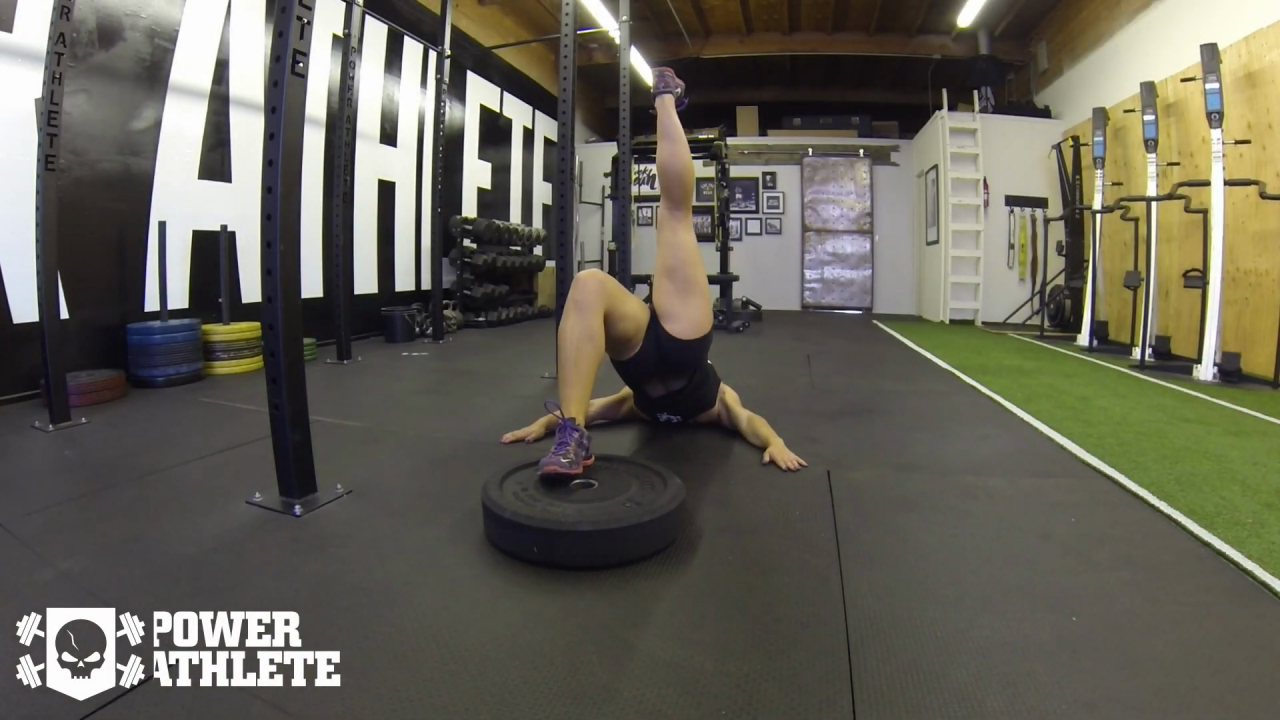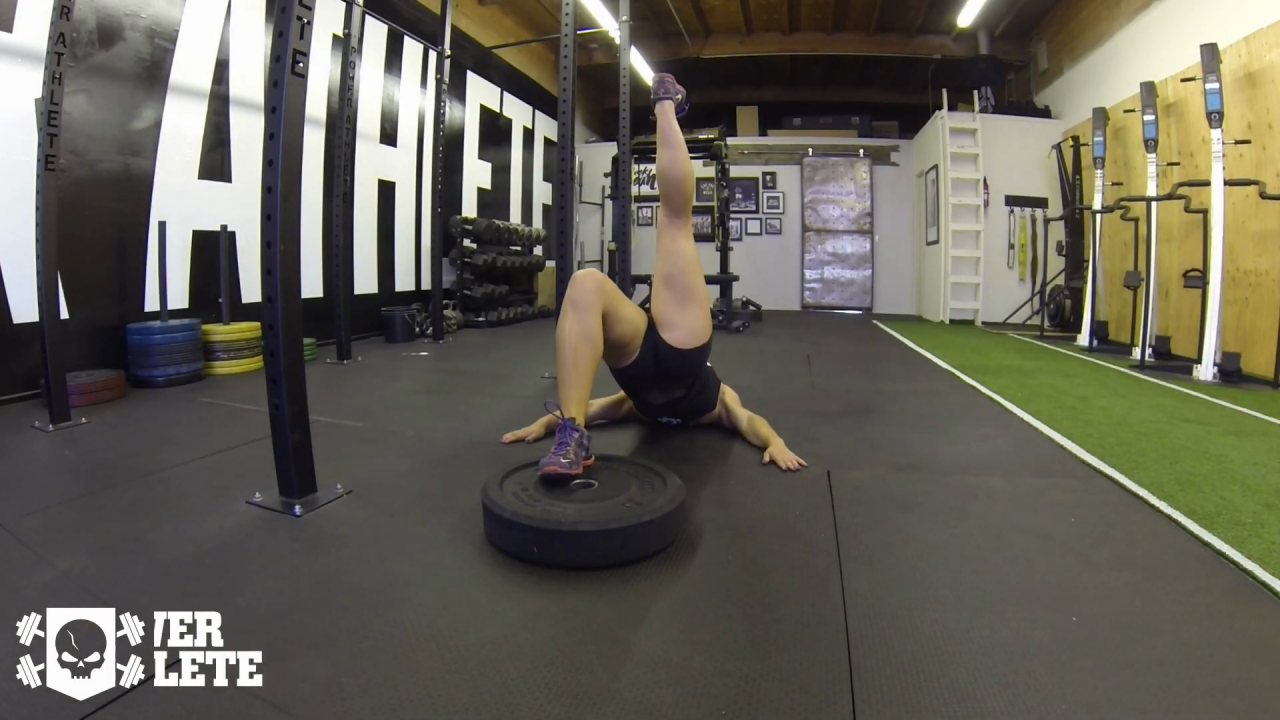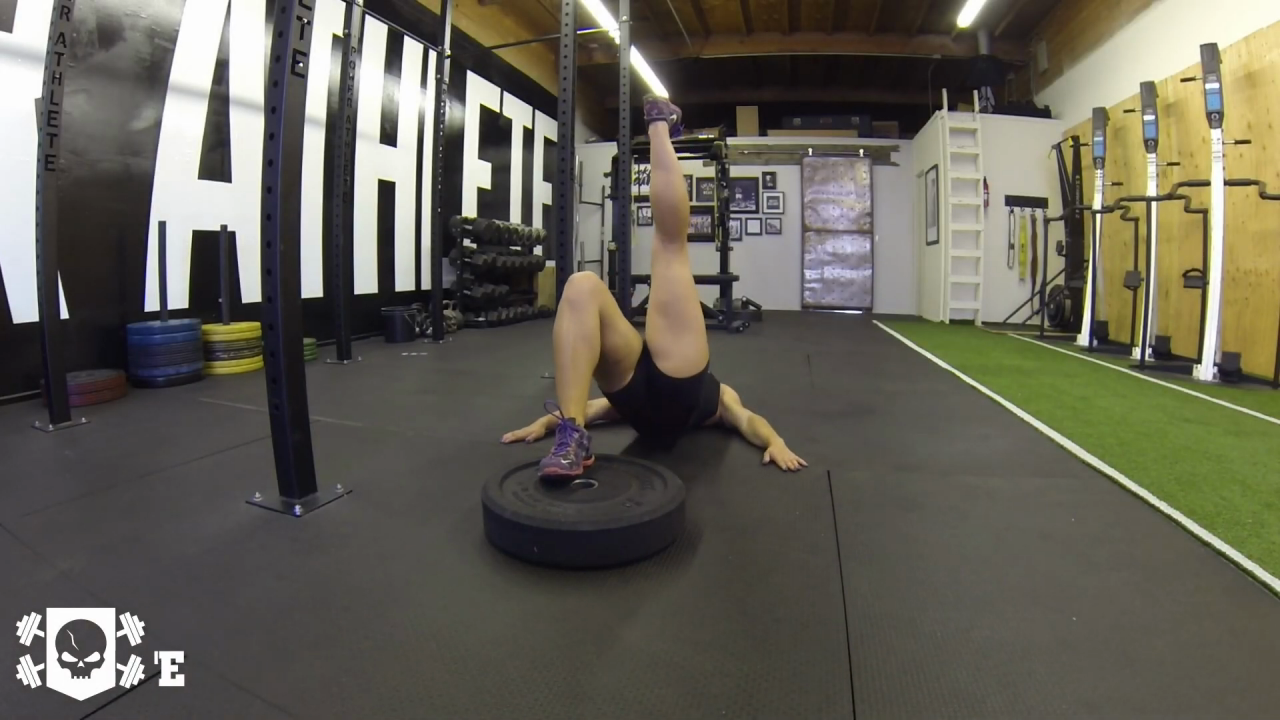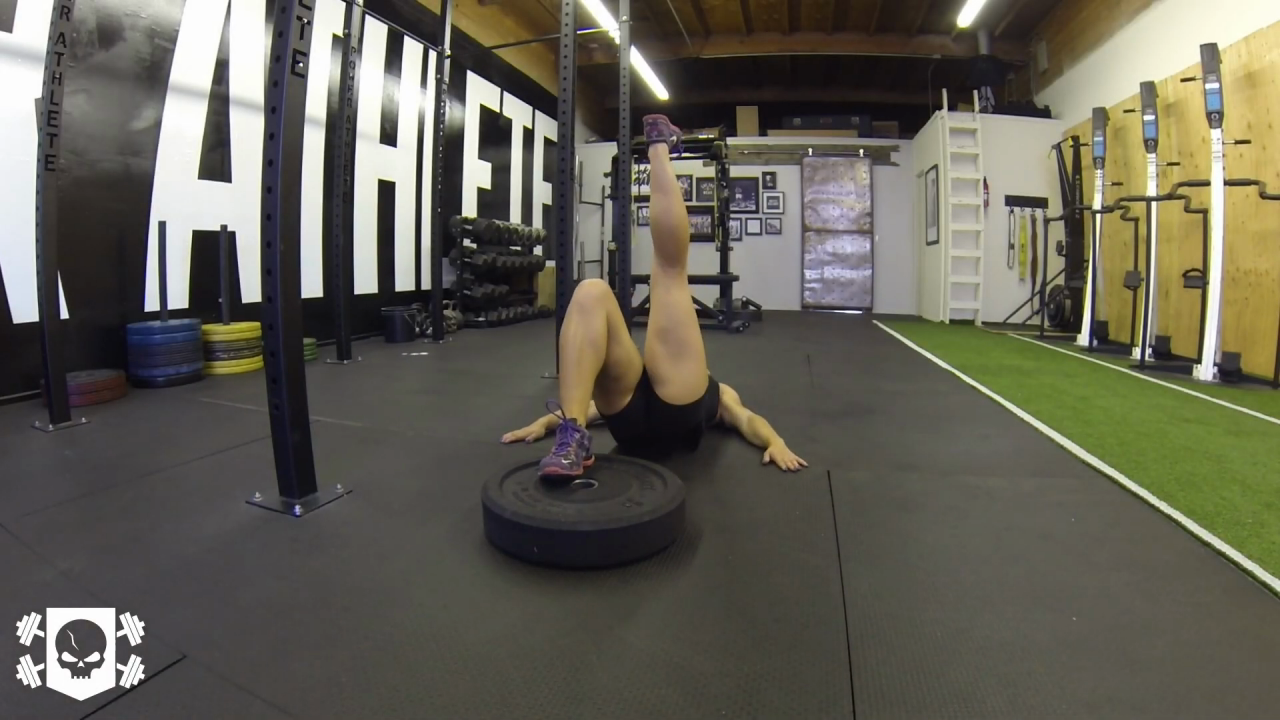
dt=0.3s
person 1, frame 1
left shoulder: (716, 395)
right shoulder: (641, 400)
right elbow: (599, 406)
left wrist: (775, 443)
left hip: (683, 345)
right hip: (643, 359)
right ankle: (572, 436)
person 1, frame 2
left shoulder: (716, 394)
left elbow: (746, 420)
right elbow: (597, 406)
left wrist: (775, 443)
left hip: (681, 357)
right hip: (642, 367)
right ankle: (572, 437)
person 1, frame 3
left shoulder: (716, 394)
left elbow: (746, 419)
right elbow: (596, 405)
left wrist: (776, 443)
left hip: (680, 390)
right hip: (639, 394)
right ankle: (572, 437)
person 1, frame 4
left shoulder: (718, 393)
right shoulder: (634, 387)
left elbow: (746, 419)
right elbow: (595, 403)
left wrist: (775, 442)
left hip: (677, 416)
right hip: (633, 420)
right knee: (590, 293)
right ankle: (572, 438)
